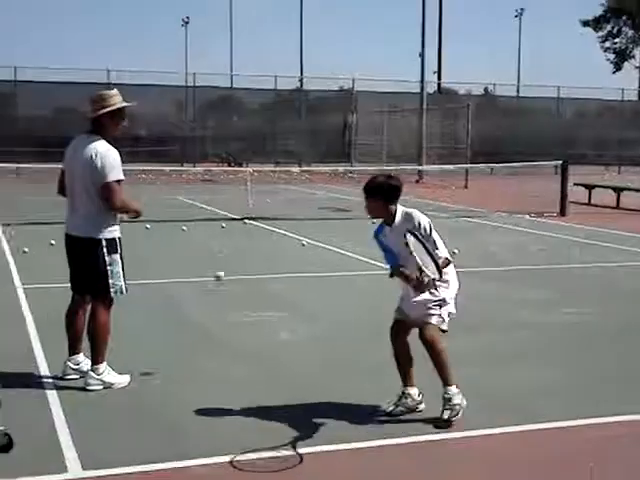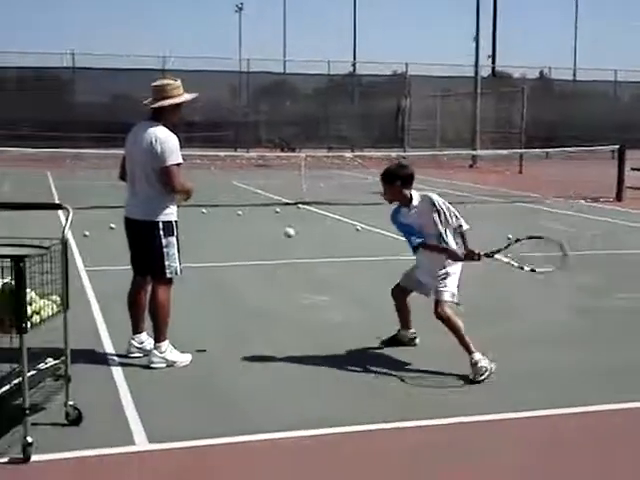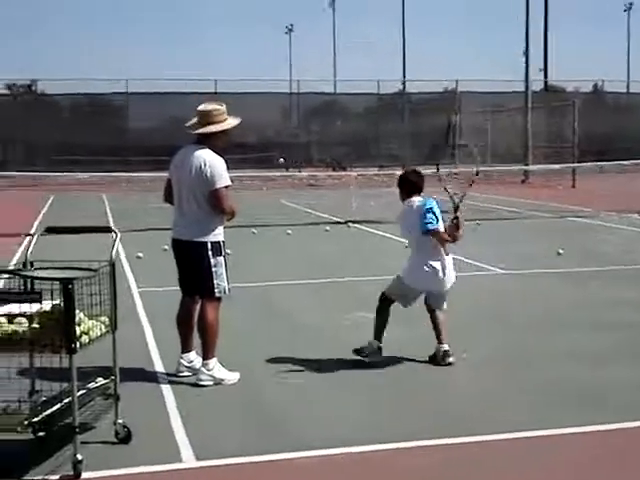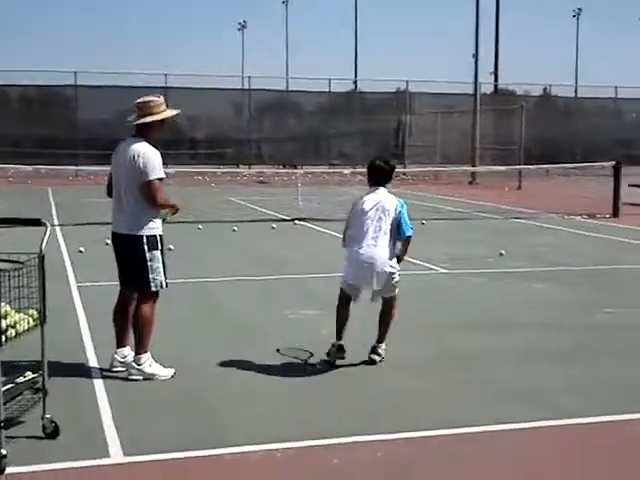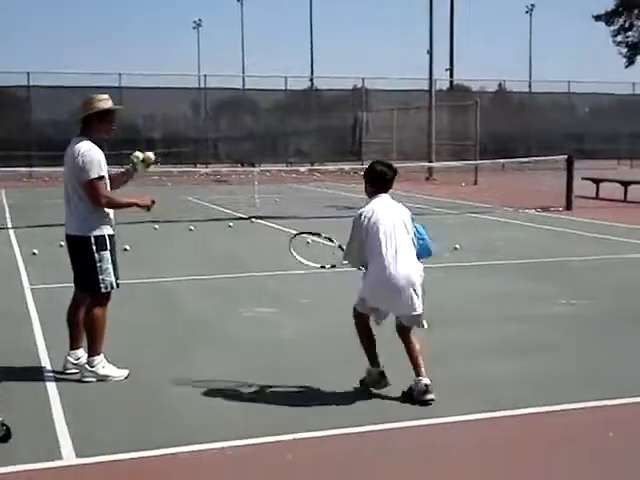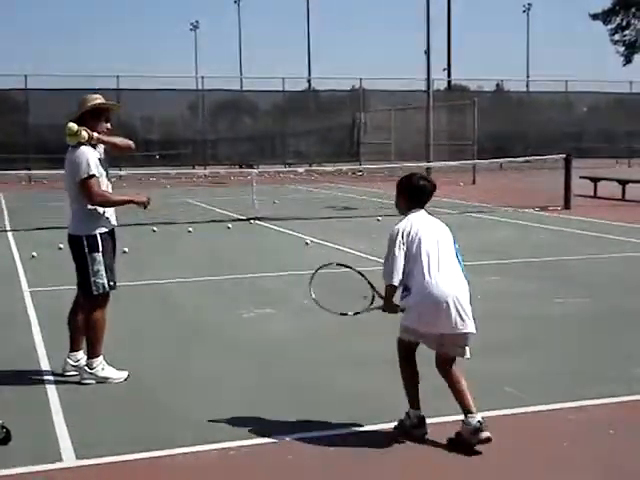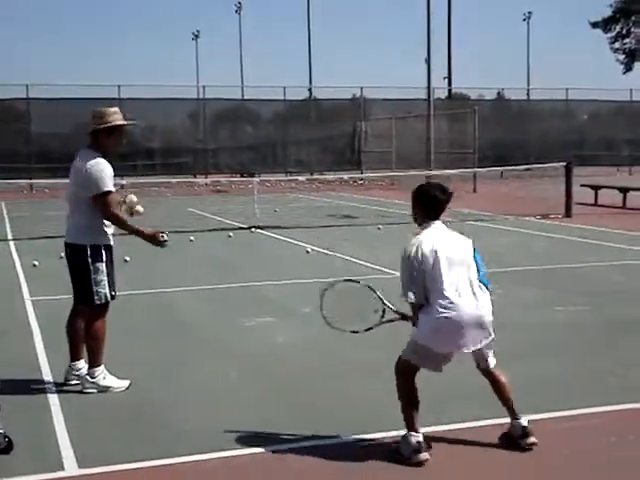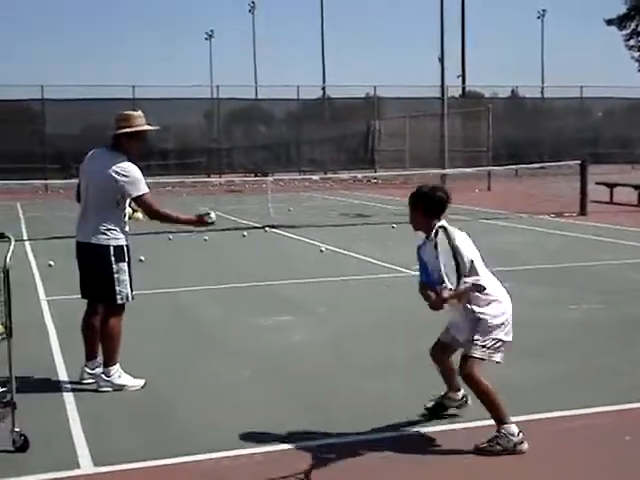
dt=0.5s
person 1, frame 1
left shoulder: (74, 145)
right shoulder: (106, 153)
left elbow: (63, 188)
right elbow: (115, 202)
right wrist: (134, 208)
left hip: (74, 233)
right hip: (99, 237)
left knee: (80, 298)
right knee: (102, 302)
left ankle: (74, 360)
right ankle: (97, 371)
person 1, frame 2
left shoulder: (135, 132)
right shoulder: (165, 137)
left elbow: (124, 174)
right elbow: (174, 184)
right wrist: (188, 189)
left hip: (134, 216)
right hip: (157, 220)
left knee: (141, 278)
right knee: (162, 282)
left ankle: (138, 339)
right ankle: (161, 349)
person 1, frame 3
left shoulder: (180, 156)
right shoulder: (213, 161)
left elbow: (169, 196)
right elbow: (223, 206)
right wrist: (232, 211)
left hip: (181, 237)
right hip: (205, 240)
left knee: (190, 298)
right knee: (211, 301)
left ankle: (187, 358)
right ankle: (209, 367)
person 1, frame 4
left shoulder: (121, 148)
right shoulder: (148, 153)
left elbow: (111, 190)
right elbow: (156, 198)
right wrist: (172, 205)
left hip: (121, 231)
right hip: (142, 234)
left knee: (127, 293)
right knee: (147, 296)
left ankle: (122, 353)
right ankle: (141, 361)
person 1, frame 5
left shoulder: (81, 147)
right shoulder: (89, 152)
left elbow: (106, 183)
right elbow: (101, 198)
left wrist: (130, 172)
right wrist: (137, 202)
left hip: (78, 232)
right hip: (93, 234)
left knee: (82, 295)
right knee: (99, 297)
left ankle: (75, 356)
right ankle: (94, 363)
person 1, frame 6
left shoulder: (94, 148)
right shoulder: (82, 153)
left elbow: (129, 145)
right elbow: (95, 197)
left wrist: (100, 138)
right wrist: (133, 199)
left hip: (96, 232)
right hip: (92, 234)
left knee: (85, 297)
right knee: (98, 299)
left ankle: (75, 358)
right ankle: (94, 365)
person 1, frame 7
left shoulder: (84, 157)
right shoulder: (99, 167)
right elbow: (110, 214)
left wrist: (119, 202)
right wrist: (144, 234)
left hip: (76, 241)
right hip: (91, 245)
left knee: (81, 307)
right knee: (97, 309)
left ankle: (76, 368)
right ankle: (95, 375)
person 1, frame 8
left shoulder: (92, 156)
right shoulder: (125, 169)
left elbow: (80, 196)
right elbow: (153, 211)
right wrist: (192, 220)
left hip: (85, 242)
right hip: (108, 245)
left knee: (95, 306)
right knee: (113, 309)
left ankle: (91, 366)
right ankle: (110, 373)
person 2, frame 1
left shoulder: (416, 220)
right shoulder: (380, 234)
left elbow: (444, 256)
right elbow: (396, 267)
right wrist: (411, 280)
left hip: (440, 284)
right hip: (415, 286)
left knee: (428, 335)
right knee: (397, 333)
left ankle: (452, 394)
right ankle: (410, 395)
person 2, frame 2
left shoulder: (431, 201)
right shoulder: (397, 215)
left elbow: (459, 226)
right elbow: (419, 244)
left wrist: (466, 249)
right wrist: (447, 250)
left hip: (447, 264)
right hip: (425, 263)
left knee: (442, 310)
right knee: (398, 292)
left ankle: (479, 360)
right ankle: (406, 334)
person 2, frame 3
left shoulder: (403, 215)
right shoulder: (428, 205)
right elbow: (432, 231)
left wrist: (450, 231)
right wrist: (449, 238)
left hip: (418, 270)
right hip: (441, 270)
left knee: (385, 299)
right knee: (433, 306)
left ankle: (376, 345)
right ankle: (443, 348)
person 2, frame 4
left shoulder: (358, 203)
right shoulder: (396, 203)
left elbow: (346, 240)
right elbow: (406, 237)
right wrist: (398, 257)
left hip: (356, 261)
right hip: (382, 262)
left knee: (344, 298)
right knee: (389, 300)
left ankle: (338, 345)
right ankle: (378, 348)
person 2, frame 5
left shoulder: (365, 214)
right shoulder: (404, 211)
left elbow: (354, 258)
left wrist: (365, 263)
left hip: (382, 279)
right hip: (411, 277)
left knee: (360, 315)
right knee: (406, 331)
left ankle: (375, 371)
right ankle: (422, 384)
person 2, frame 6
left shoulder: (402, 228)
right shoulder: (441, 227)
left elbow: (394, 274)
left wrist: (388, 301)
left hip: (427, 296)
right hip: (458, 296)
left knee: (406, 350)
right knee: (446, 363)
left ankle: (415, 417)
right ankle: (474, 422)
person 2, frame 7
left shoulder: (416, 247)
right shoulder: (464, 241)
left elbow: (413, 297)
right elbow: (482, 282)
left wrist: (415, 316)
left hip: (446, 318)
right hip: (479, 314)
left knee: (404, 370)
right knee: (487, 366)
left ankle: (414, 439)
right ankle: (520, 426)
person 2, frame 8
left shoulder: (454, 239)
right shoulder: (424, 248)
left elbow: (476, 282)
right elbow: (428, 284)
left wrist: (450, 297)
right wrist: (434, 297)
left hip: (489, 309)
right hip: (468, 312)
left knee: (468, 369)
right knee: (438, 353)
left ankle: (510, 434)
right ankle: (455, 395)
